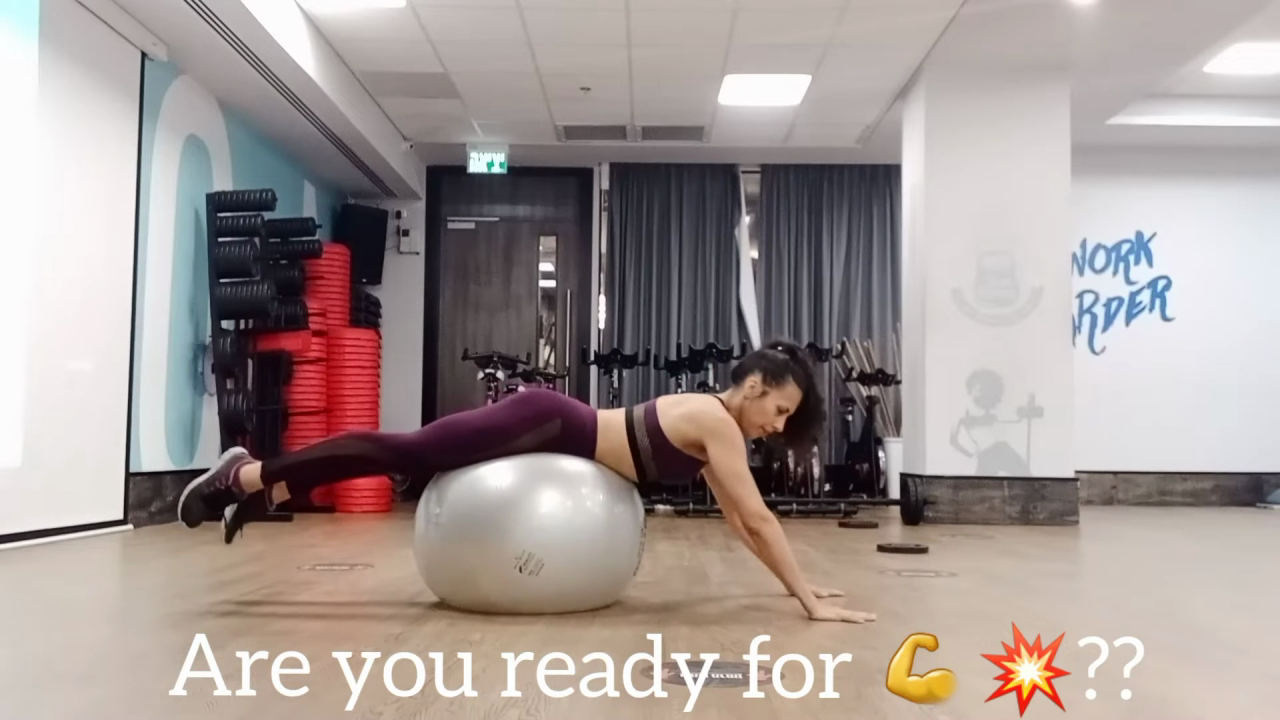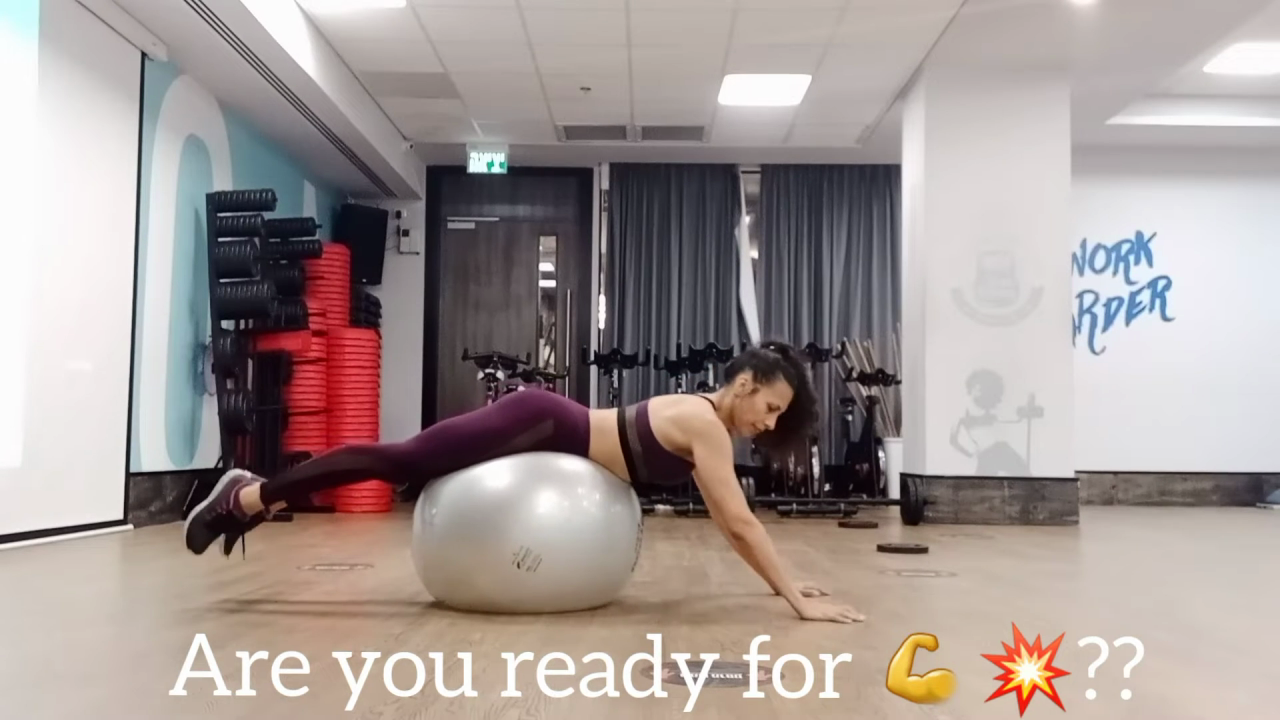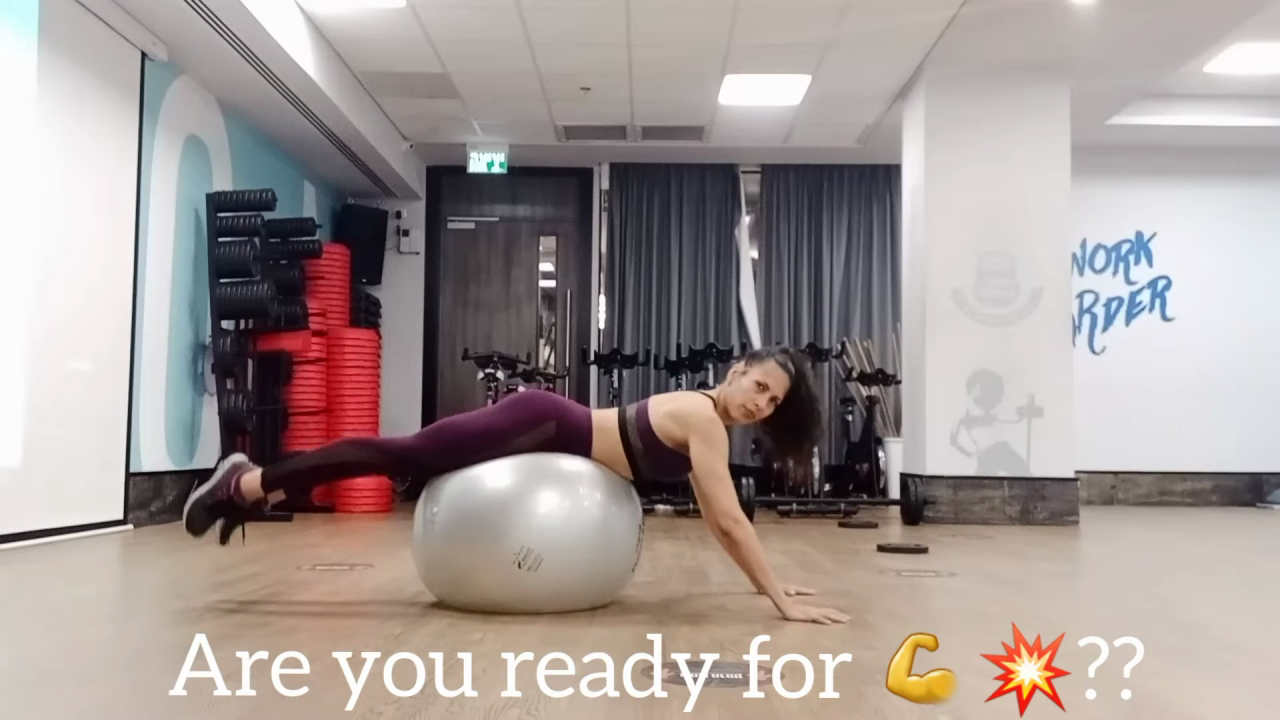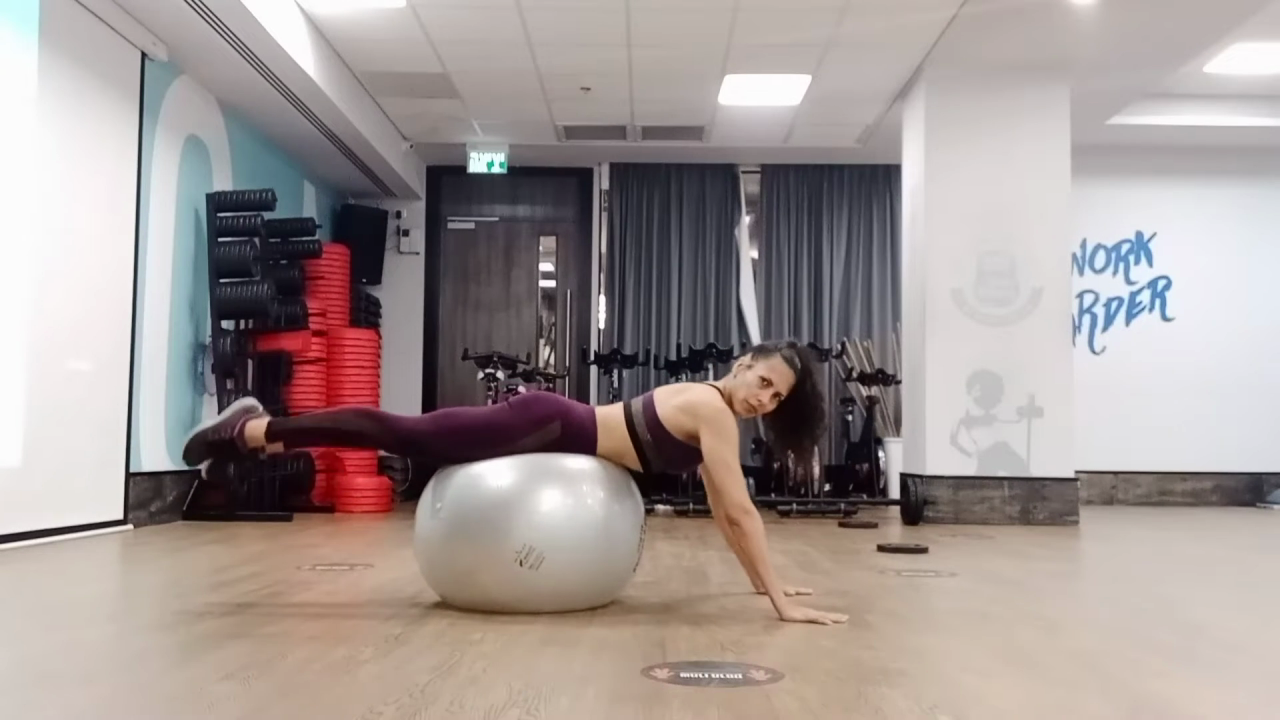
dt=0.4s
person 1, frame 1
left shoulder: (711, 423)
right shoulder: (715, 422)
left elbow: (739, 520)
right elbow: (759, 519)
left wrist: (795, 583)
right wrist: (810, 601)
left hip: (554, 430)
right hip: (546, 426)
left knee: (405, 458)
right knee: (401, 452)
left ankle: (264, 490)
right ankle: (246, 476)
person 1, frame 2
left shoulder: (704, 421)
right shoulder: (704, 423)
left elbow: (728, 520)
right elbow: (739, 522)
left wrist: (784, 582)
right wrist: (796, 599)
left hip: (546, 431)
right hip: (537, 426)
left knee: (404, 466)
right knee: (399, 463)
left ankle: (255, 494)
right ankle: (245, 499)
person 1, frame 3
left shoulder: (708, 420)
right shoulder: (703, 417)
left elbow: (715, 517)
right elbow: (731, 519)
left wrist: (763, 580)
right wrist: (782, 600)
left hip: (548, 435)
right hip: (540, 428)
left knee: (405, 463)
right knee: (397, 455)
left ankle: (252, 485)
right ankle: (246, 483)
person 1, frame 4
left shoulder: (712, 413)
right shoulder: (712, 409)
left elbow: (721, 509)
right elbow: (740, 511)
left wrist: (760, 581)
right wrist: (781, 600)
left hip: (553, 434)
right hip: (545, 428)
left knee: (409, 441)
right knee: (402, 435)
left ankle: (256, 425)
right ankle: (249, 430)
